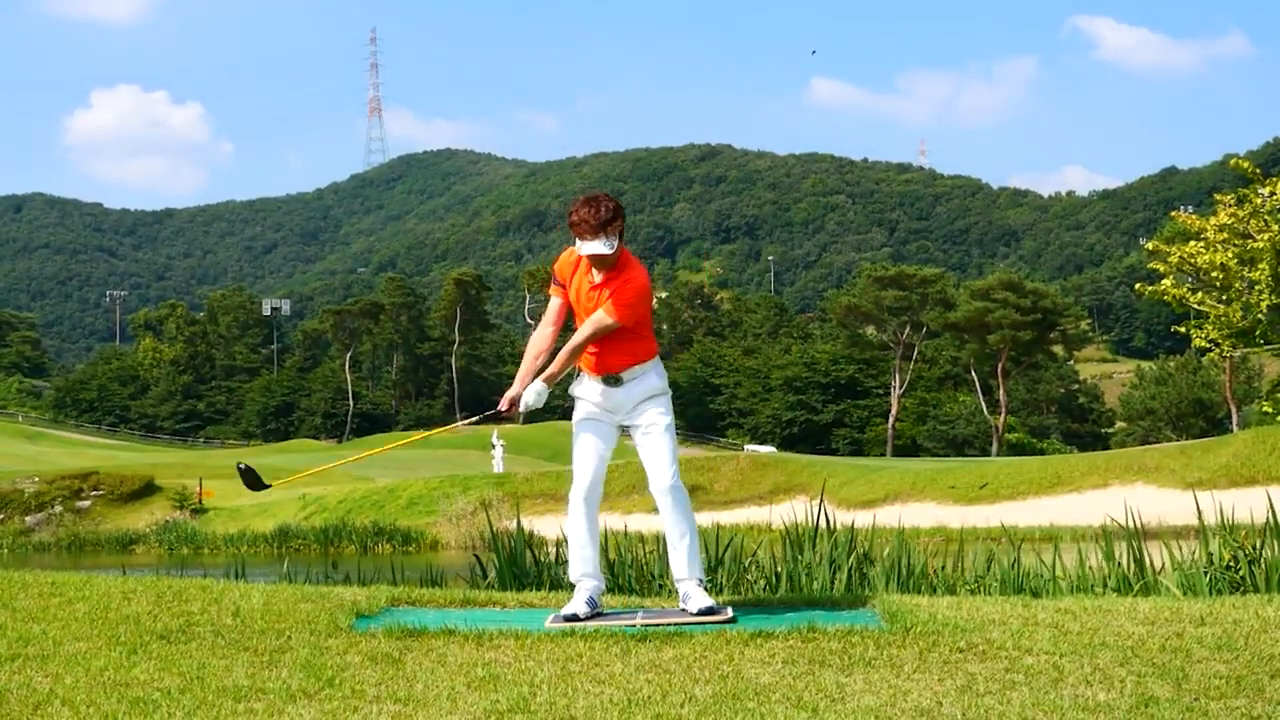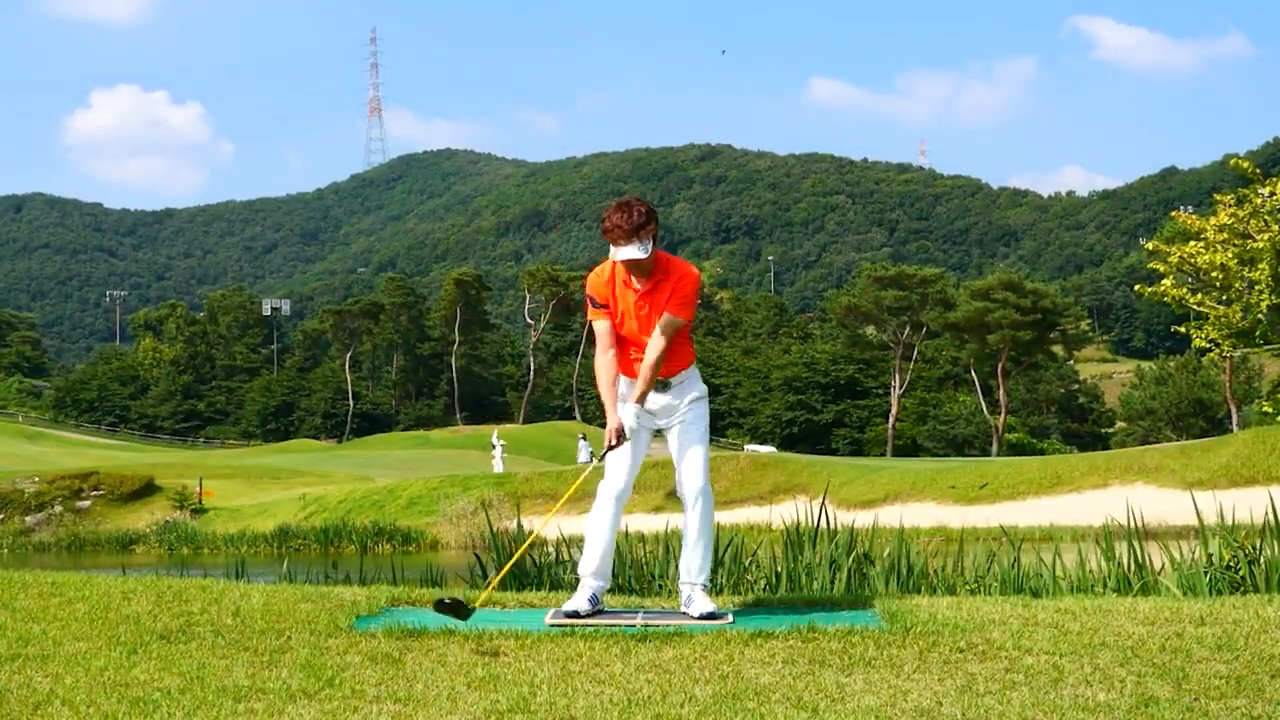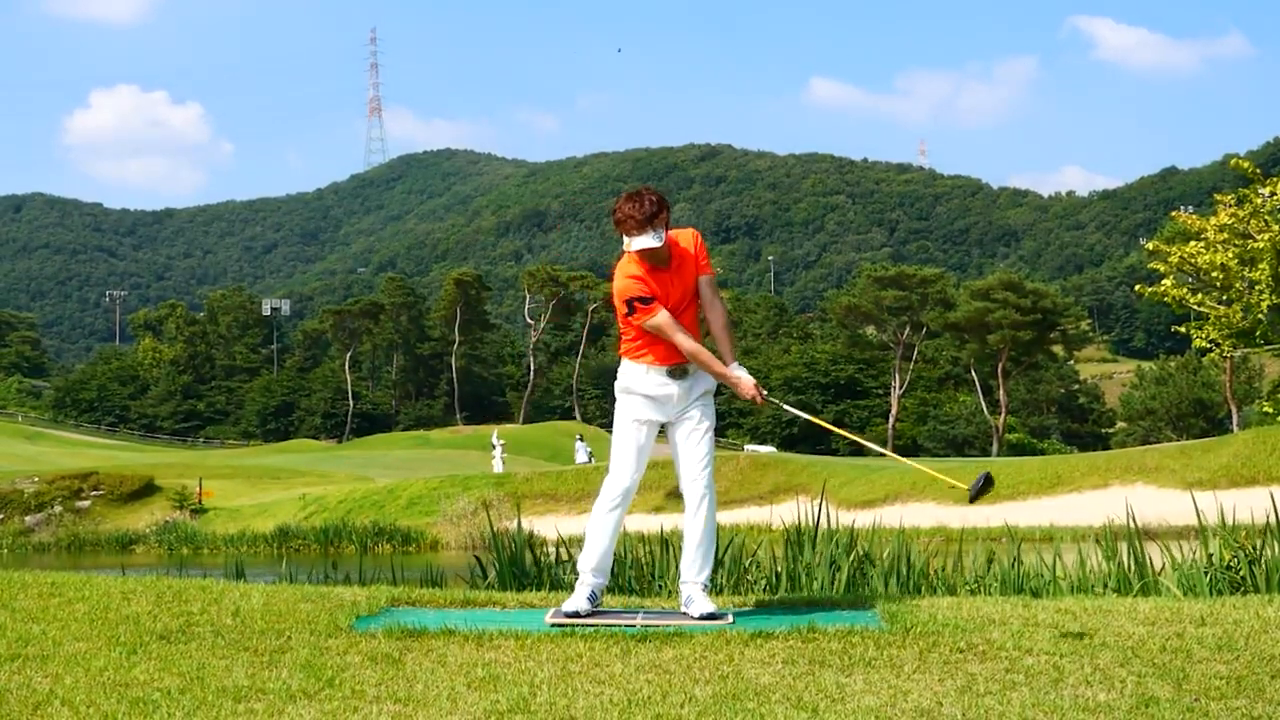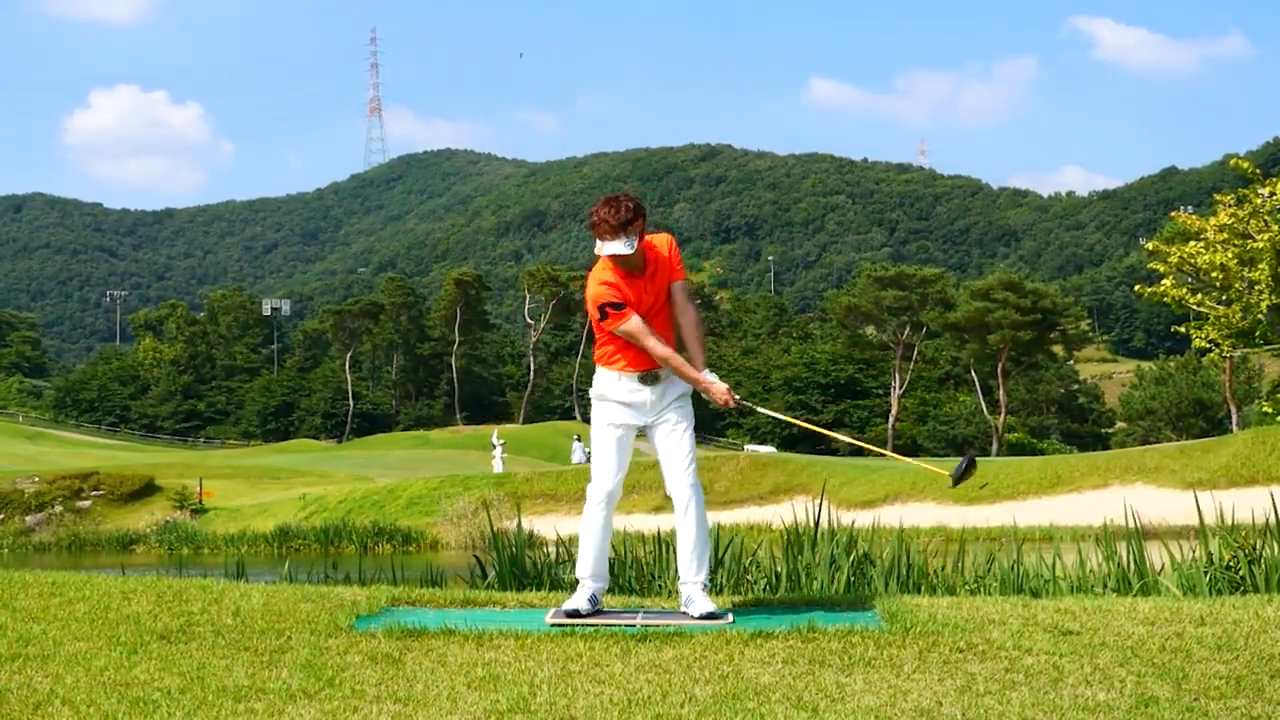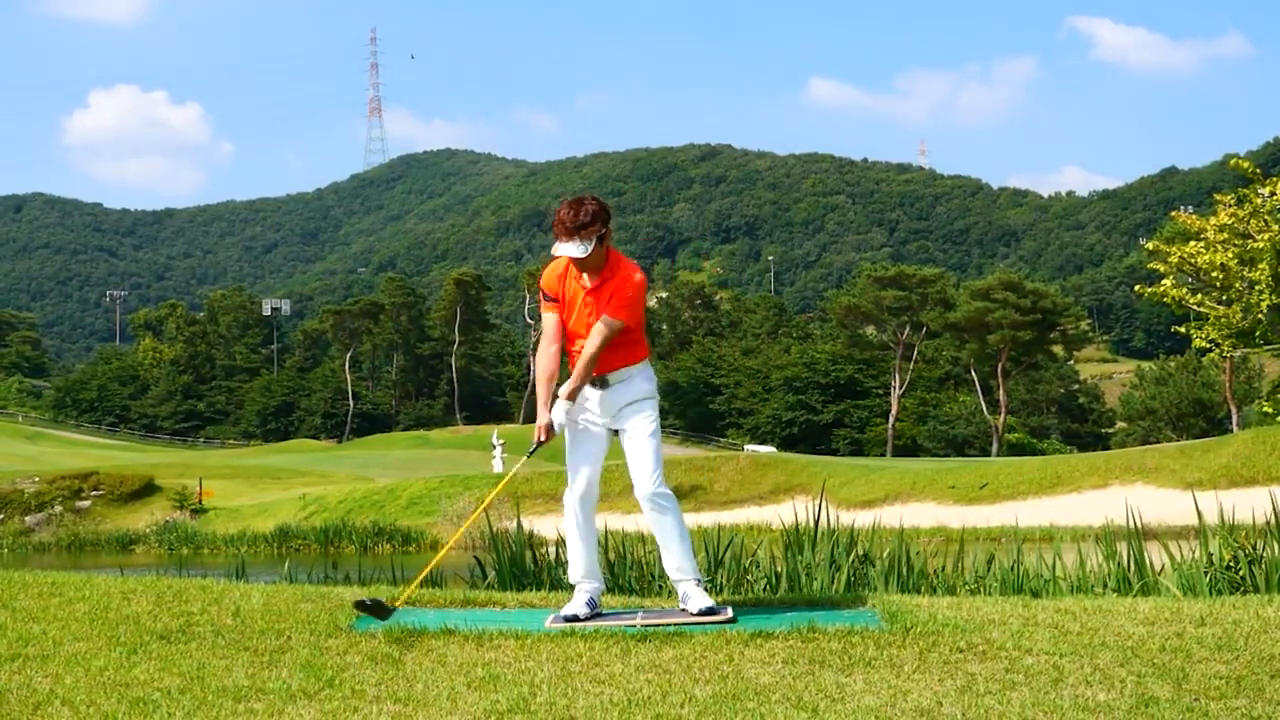
dt=0.4s
person 1, frame 1
left shoulder: (635, 281)
right shoulder: (568, 263)
left elbow: (583, 337)
right elbow: (548, 329)
left wrist: (543, 385)
right wrist: (519, 384)
left hip: (642, 384)
right hip: (593, 388)
left knee: (666, 483)
right knee: (583, 489)
left ankle: (689, 584)
right ankle: (587, 588)
person 1, frame 2
left shoulder: (685, 276)
right shoulder: (600, 280)
left elbow: (659, 345)
right elbow: (608, 351)
left wrist: (637, 404)
right wrist: (612, 412)
left hip: (682, 388)
right hip: (628, 390)
left knee: (696, 488)
right knee: (613, 488)
left ankle: (693, 588)
right ankle: (592, 586)
person 1, frame 3
left shoulder: (691, 243)
right shoulder: (627, 280)
left elbow: (712, 305)
right elbow: (679, 339)
left wrist: (735, 367)
right wrist: (732, 379)
left hip: (694, 380)
right hip: (642, 383)
left knee: (700, 488)
right knee: (620, 484)
left ankle: (694, 589)
right ankle: (589, 583)
person 1, frame 4
left shoulder: (666, 247)
right shoulder: (601, 287)
left elbow: (685, 312)
right elbow: (651, 344)
left wrist: (704, 373)
right wrist: (704, 384)
left hip: (668, 386)
right hip: (617, 390)
left knee: (686, 486)
right knee: (603, 489)
left ankle: (693, 589)
right ankle: (590, 587)
person 1, frame 5
left shoulder: (631, 279)
right shoulder: (554, 276)
left elbow: (596, 346)
right elbow: (550, 344)
left wrist: (564, 400)
right wrist: (543, 406)
left hip: (630, 385)
right hip: (581, 391)
left knee: (650, 489)
right knee: (579, 491)
left ankle: (688, 584)
right ankle: (586, 589)
